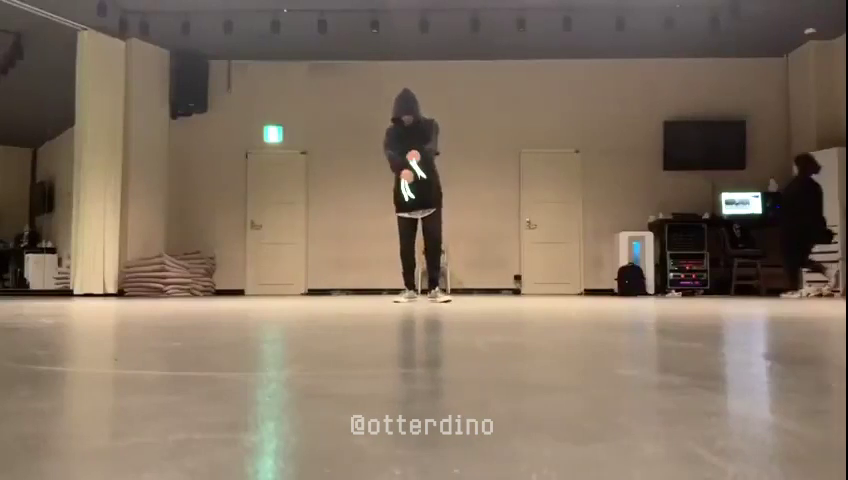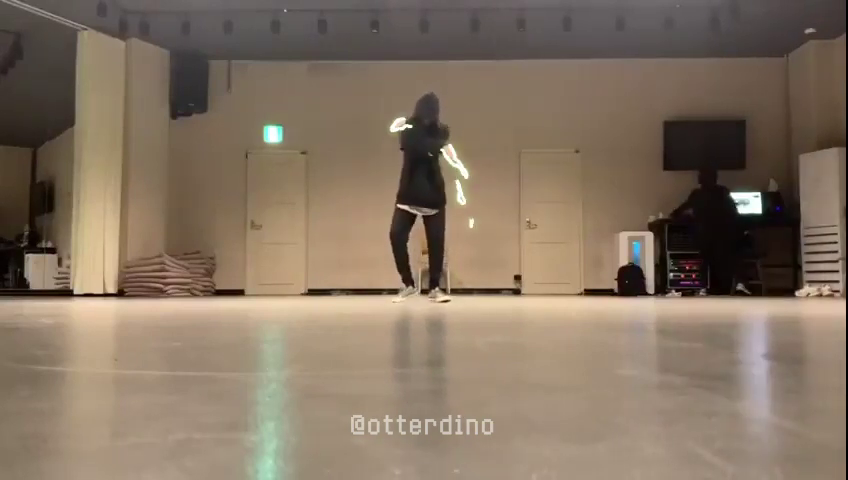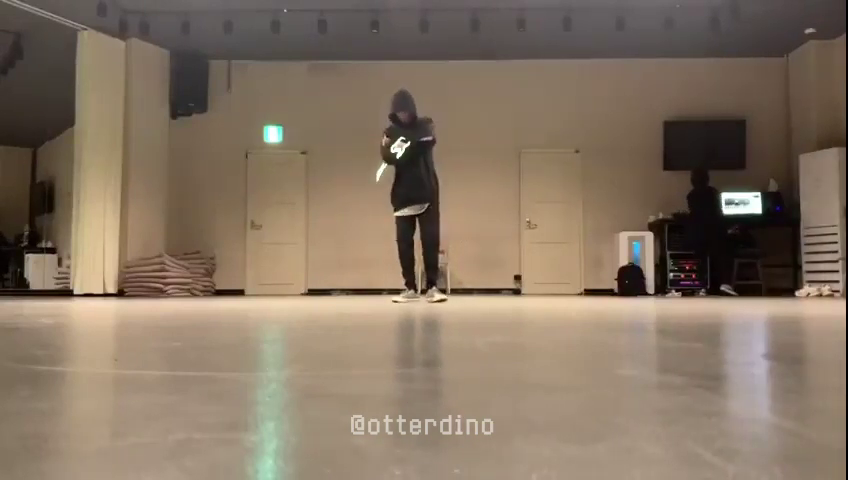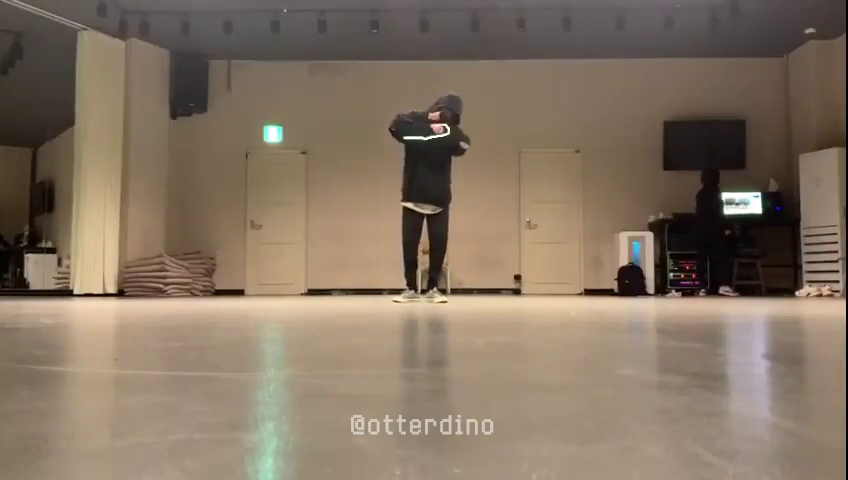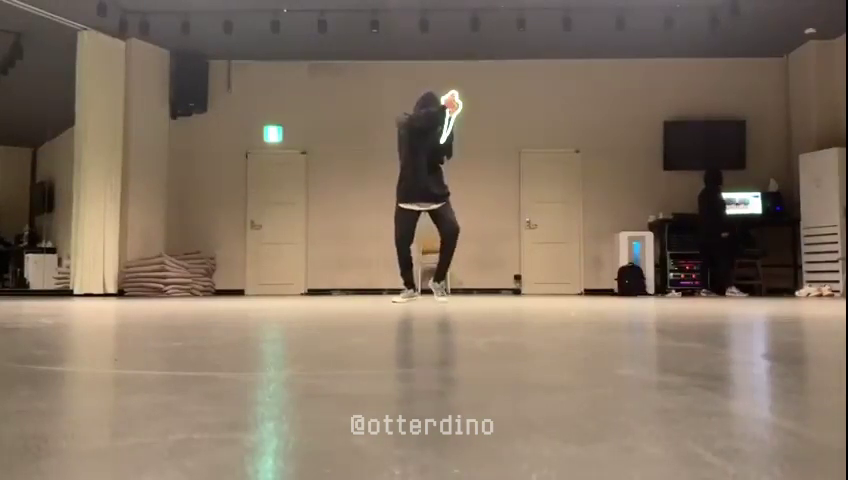
dt=1s
person 1, frame 1
left shoulder: (429, 126)
right shoulder: (392, 133)
left elbow: (432, 147)
right elbow: (391, 155)
left wrist: (419, 153)
right wrist: (401, 169)
left hip: (429, 195)
right hip: (405, 196)
left knee: (434, 243)
right knee: (406, 244)
left ankle: (434, 288)
right ankle: (409, 288)
person 1, frame 2
left shoulder: (441, 131)
right shoulder: (408, 126)
left elbow: (436, 148)
right elbow: (410, 143)
right wrist: (435, 147)
left hip: (433, 194)
right hip: (409, 193)
left knee: (436, 241)
right knee: (397, 235)
left ankle: (434, 287)
right ankle: (407, 283)
person 1, frame 3
left shoulder: (425, 124)
right shoulder: (391, 132)
left elbow: (427, 140)
right elbow: (389, 159)
left wrist: (403, 142)
right wrist: (392, 149)
left hip: (426, 193)
right hip: (403, 195)
left knee: (431, 240)
right knee: (404, 241)
left ankle: (432, 287)
right ankle: (410, 288)
person 1, frame 4
left shoulder: (450, 130)
right shoulder: (416, 120)
left elbow: (462, 145)
right elbow: (395, 126)
left wrist: (445, 122)
right wrist: (428, 129)
left hip: (439, 195)
right hip: (414, 194)
left knee: (439, 242)
right knee: (409, 242)
left ankle: (433, 288)
right ankle: (411, 288)
person 1, frame 5
left shoulder: (436, 127)
right shoulder: (406, 123)
left elbow: (444, 155)
right elbow: (418, 120)
right wrist: (442, 108)
left hip: (435, 191)
right hip: (410, 193)
left knee: (451, 230)
right knee: (402, 240)
left ankle: (439, 280)
right ankle: (409, 287)
person 2, frame 1
left shoulder: (796, 183)
right shoulder: (814, 186)
left elbow: (786, 204)
right elbow: (817, 209)
right wrist: (822, 229)
left hip: (796, 227)
right hip: (811, 228)
left knee: (791, 258)
right knee: (801, 259)
left ankle: (795, 289)
right ankle: (827, 272)
person 2, frame 2
left shoulder: (696, 194)
right shoulder: (723, 192)
left elbow: (683, 208)
right elbow: (733, 212)
left wrist: (675, 214)
right wrist: (738, 230)
left hip: (705, 233)
right hip: (725, 231)
left knee: (710, 260)
right knee: (730, 258)
left ankle: (711, 289)
person 2, frame 3
left shoulder: (691, 195)
right shoulder: (712, 192)
right elbow: (717, 212)
right wrist: (725, 228)
left hip: (697, 232)
right hip: (713, 230)
left knee: (703, 259)
right knee: (722, 256)
right ankle: (724, 283)
person 2, frame 4
left shoulder: (700, 194)
right shoulder: (714, 192)
right elbow: (717, 212)
right wrist: (725, 228)
left hip: (702, 231)
right hip: (714, 231)
left knee: (704, 259)
right knee: (722, 258)
right ankle: (724, 286)
person 2, frame 5
left shoulder: (703, 194)
right shoulder: (715, 194)
right elbow: (720, 213)
right wrist: (724, 230)
left hip: (705, 232)
right hip: (716, 233)
left knee: (708, 261)
right knee: (724, 259)
left ankle: (707, 288)
right ankle: (729, 287)
